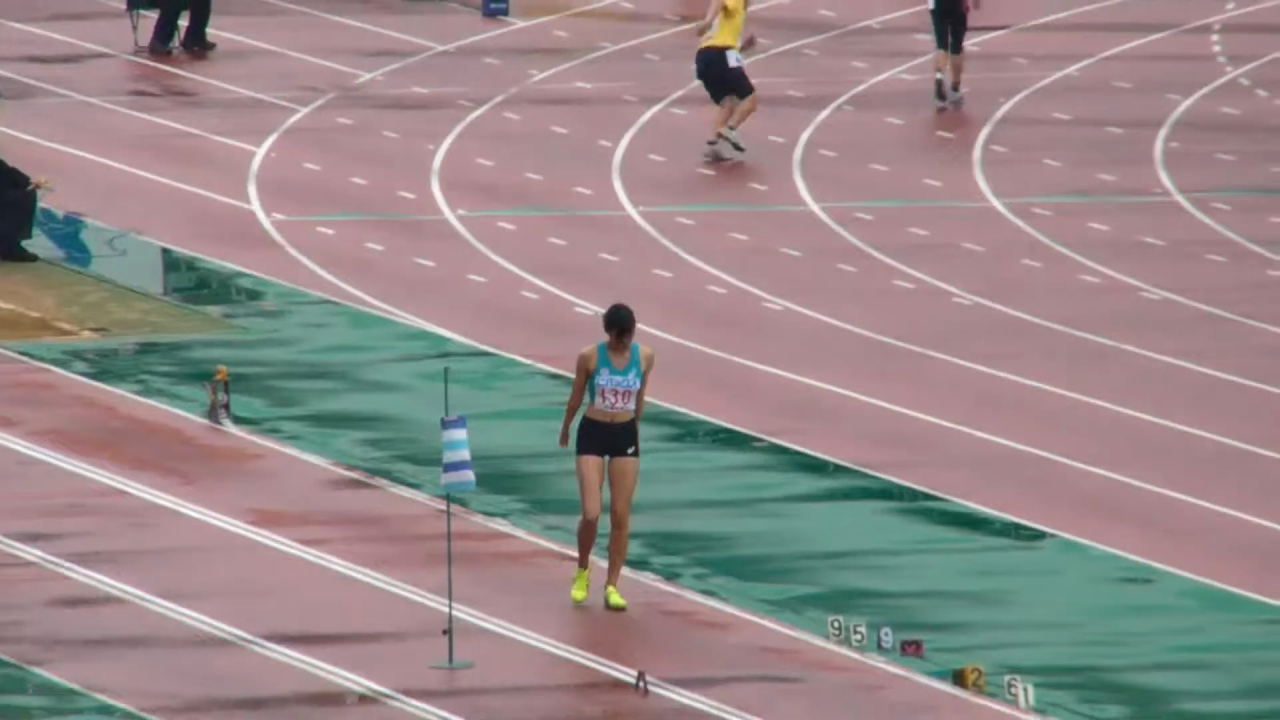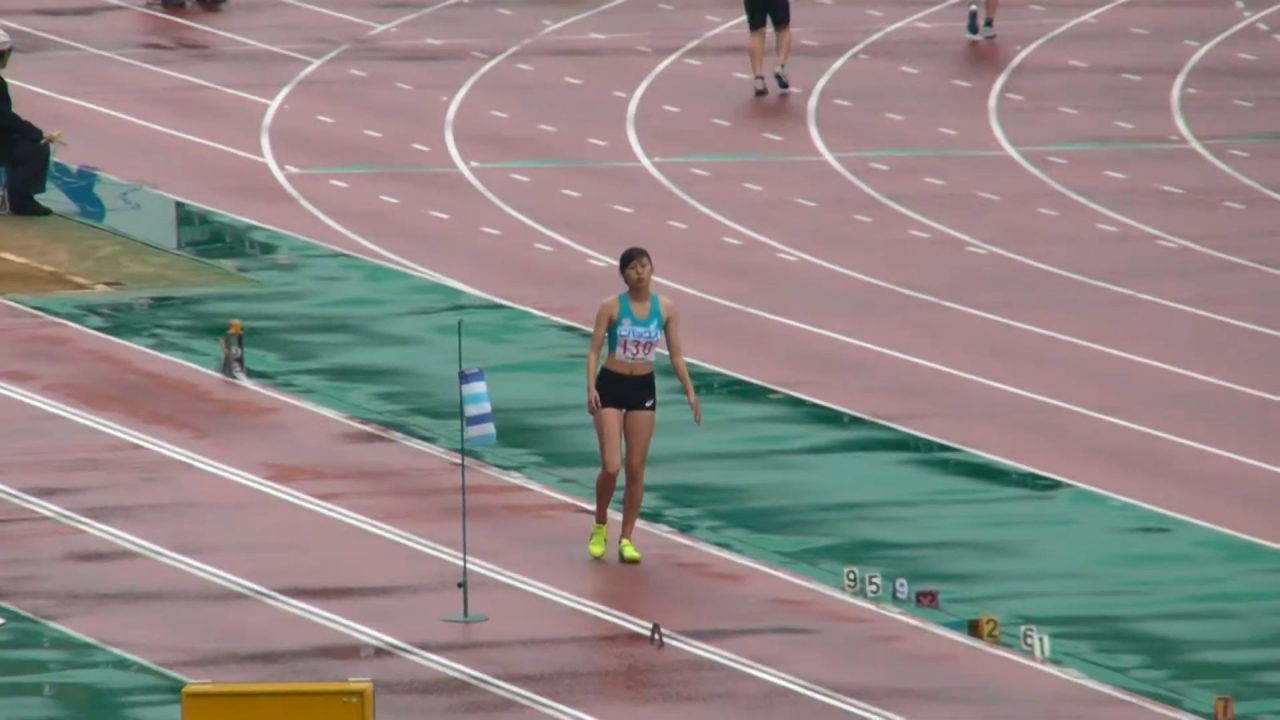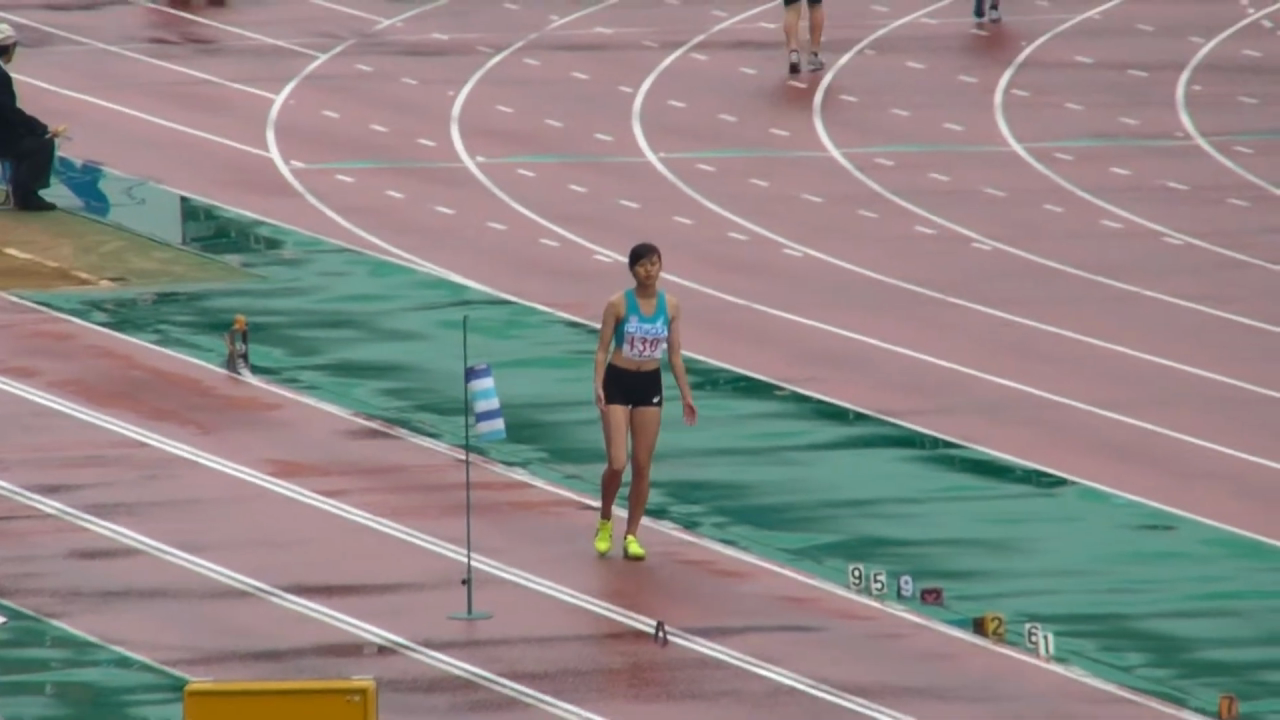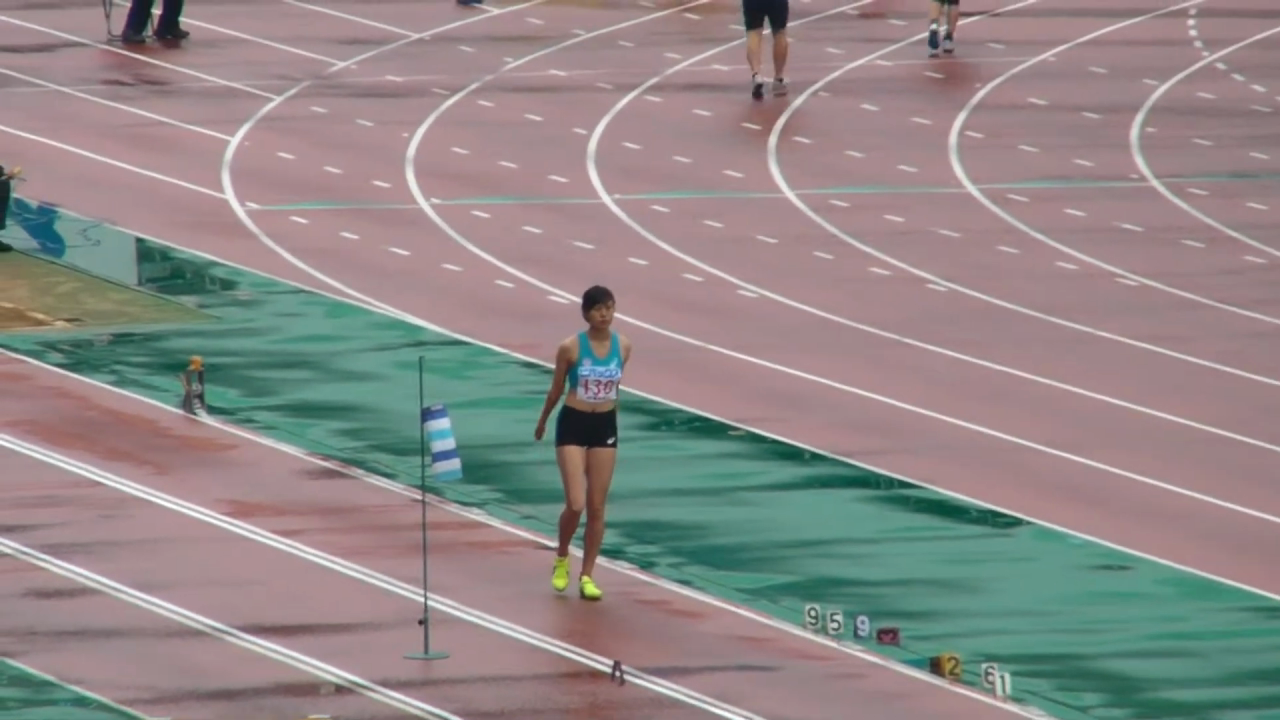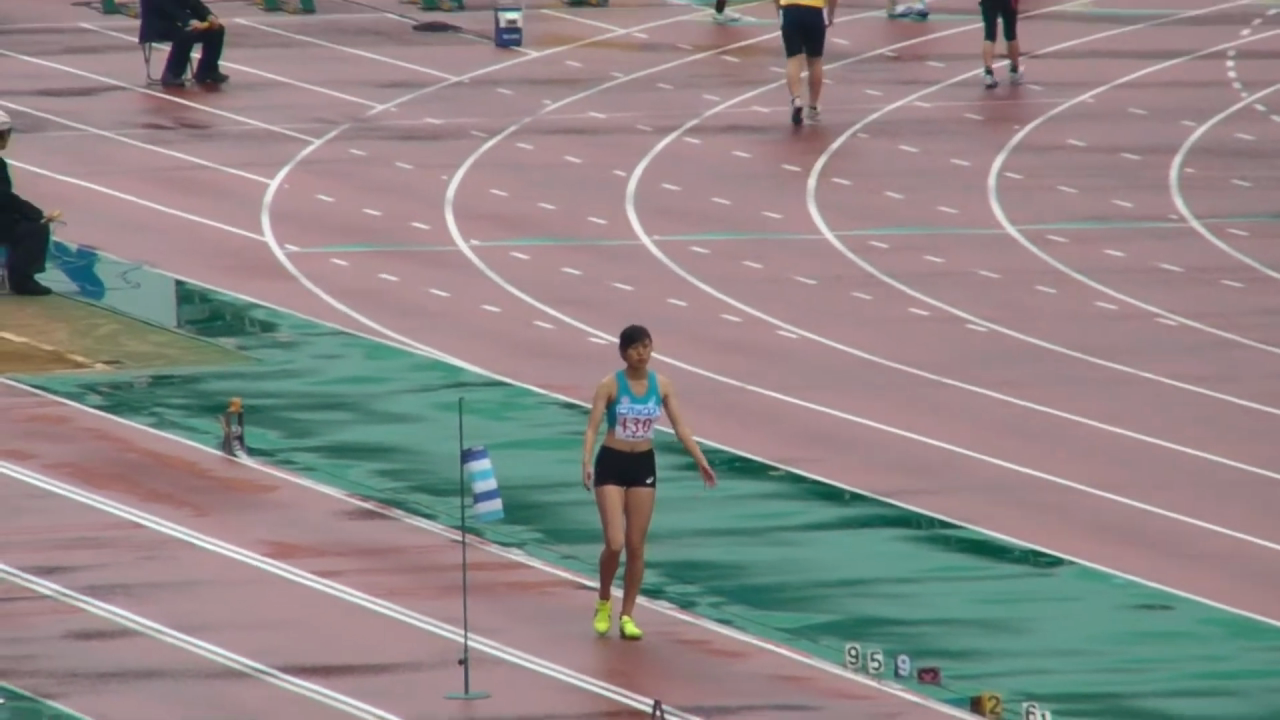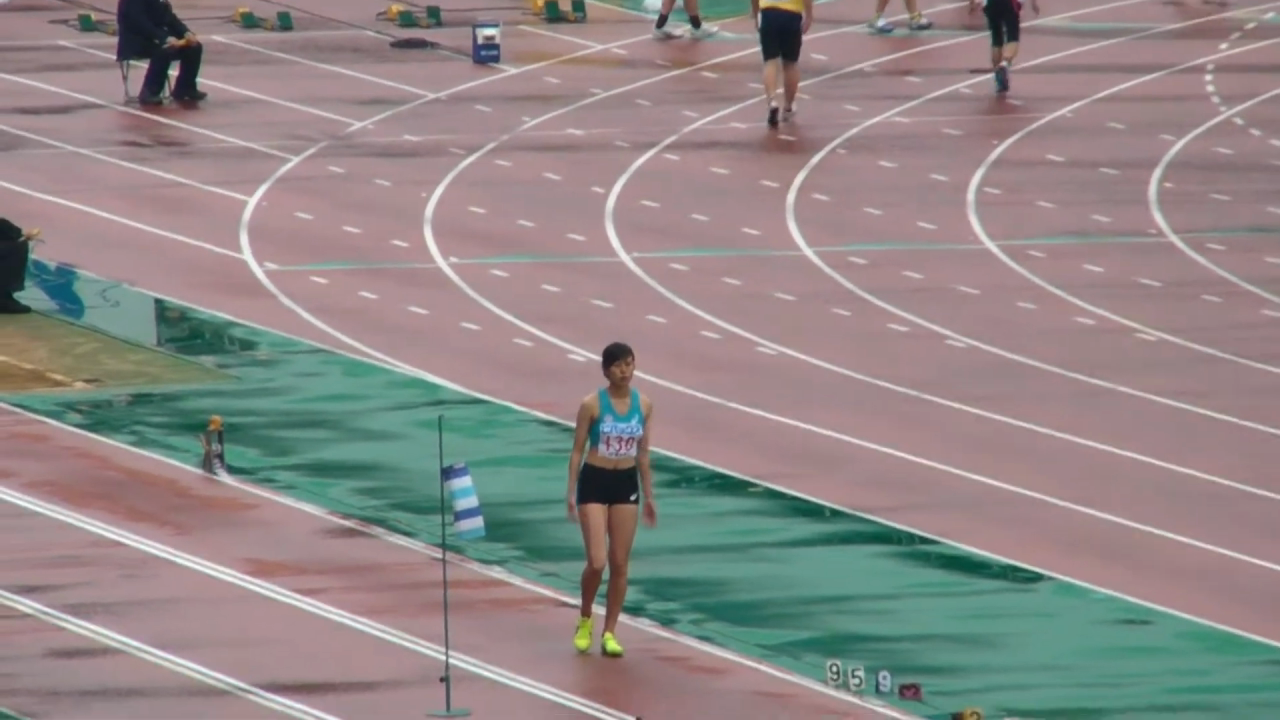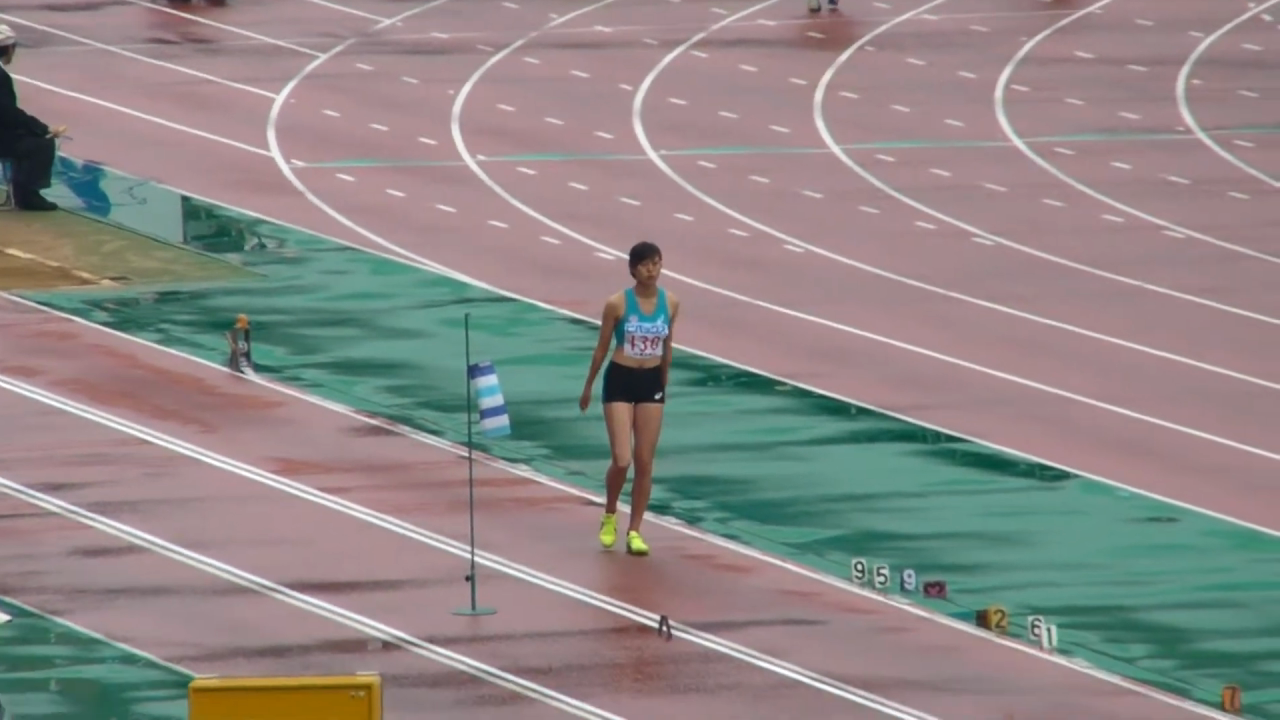
dt=0.7s
person 1, frame 1
left shoulder: (645, 356)
right shoulder: (589, 356)
right elbow: (576, 397)
right wrist: (565, 428)
left hip: (625, 435)
right hip: (592, 433)
left knee: (621, 515)
right knee: (591, 513)
left ankle: (612, 586)
right ankle: (582, 570)
person 1, frame 2
left shoulder: (666, 308)
right shoulder: (610, 306)
left elbow: (675, 354)
right elbow: (593, 350)
left wrist: (690, 392)
right wrist: (590, 387)
left hip: (644, 387)
right hip: (611, 386)
left knee: (636, 469)
right knee: (611, 466)
left ankle: (626, 539)
right ankle: (599, 526)
person 1, frame 3
left shoulder: (671, 306)
right shoulder: (617, 303)
left elbow: (675, 353)
right elbow: (602, 349)
left wrist: (685, 394)
right wrist: (598, 386)
left hip: (650, 384)
right hip: (618, 382)
left knee: (642, 466)
right knee: (617, 464)
left ankle: (631, 535)
right ankle: (604, 521)
person 1, frame 4
left shoulder: (623, 346)
right shoulder: (570, 347)
right elbow: (557, 389)
right wrist: (542, 421)
left hip: (605, 425)
right hip: (573, 423)
left knee: (597, 506)
right knee: (575, 504)
left ankle: (587, 575)
right ankle: (562, 559)
person 1, frame 5
left shoulder: (662, 385)
right shoulder: (609, 385)
left elbow: (680, 428)
right elbow: (592, 428)
left wrist: (701, 462)
right wrist: (587, 463)
left hip: (644, 465)
right hip: (612, 463)
left knee: (636, 546)
right knee: (615, 543)
left ankle: (627, 615)
right ankle: (604, 603)
person 1, frame 6
left shoulder: (643, 404)
right shoulder: (591, 404)
left elbow: (643, 452)
right elbow: (578, 450)
left wrist: (649, 495)
right wrist: (571, 493)
left hip: (626, 483)
right hip: (594, 481)
left knee: (620, 563)
right knee: (596, 562)
left ankle: (609, 632)
right ankle: (585, 620)
person 1, frame 7
left shoulder: (671, 303)
right shoulder: (617, 303)
right elbow: (602, 347)
left wrist: (665, 385)
right wrist: (588, 386)
left hip: (651, 382)
right hip: (619, 380)
left knee: (645, 461)
right knee: (622, 460)
left ankle: (634, 531)
right ankle: (609, 516)
